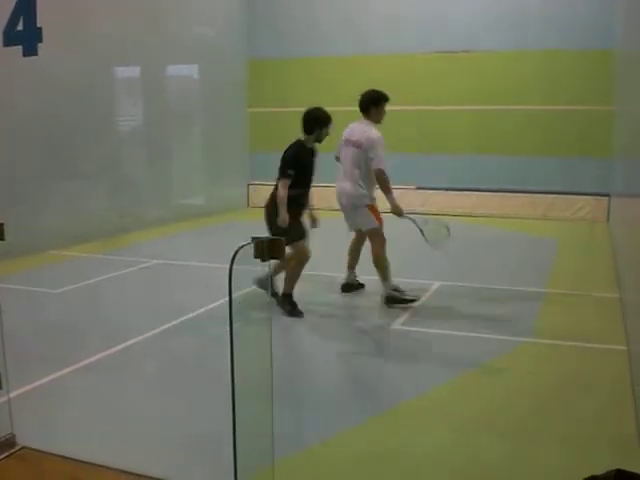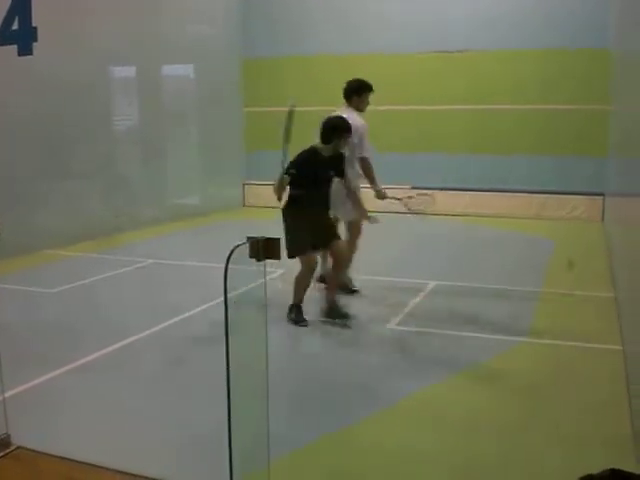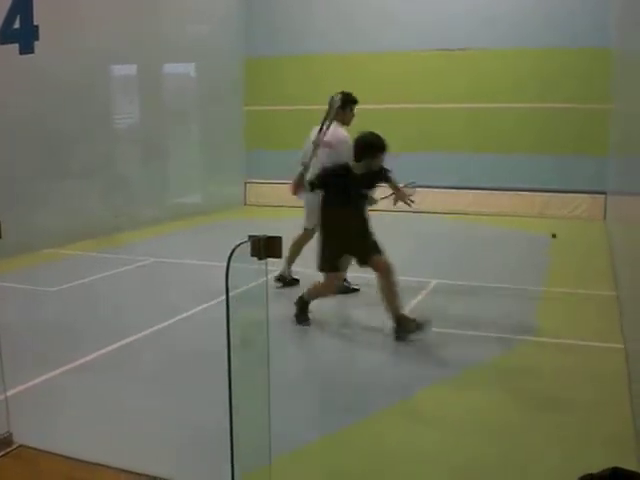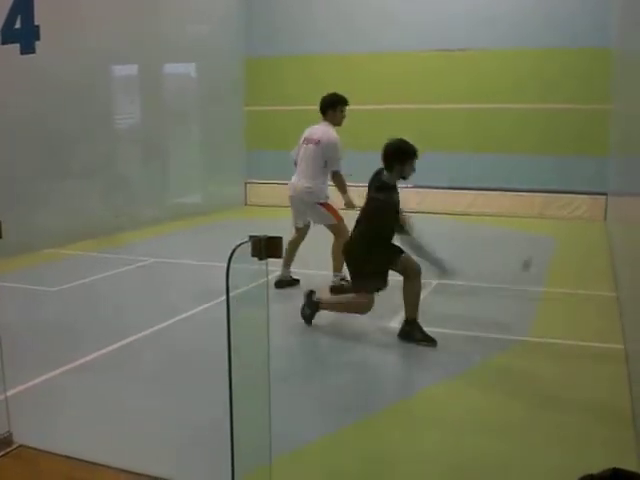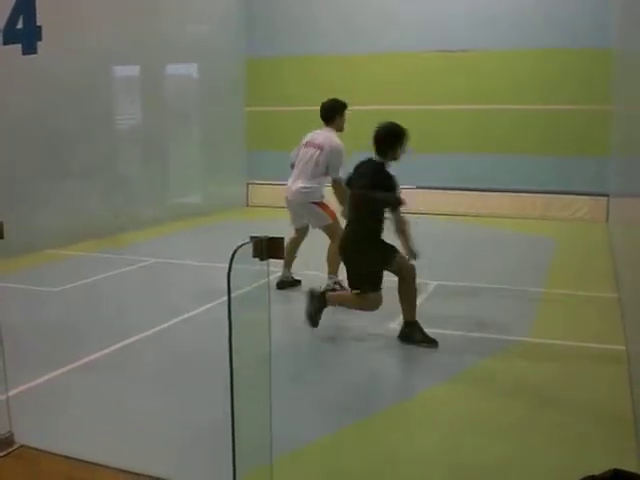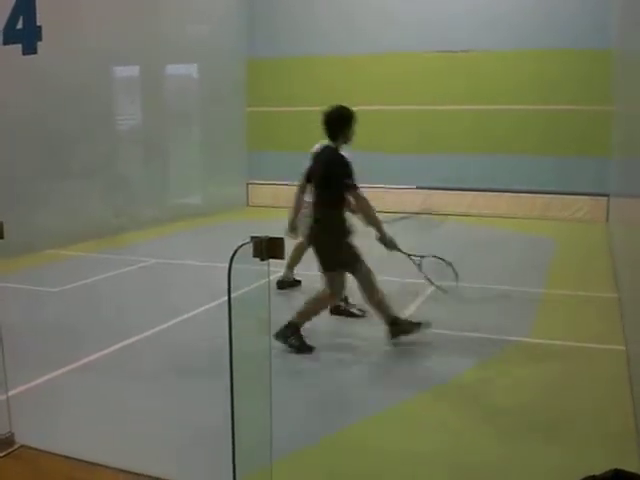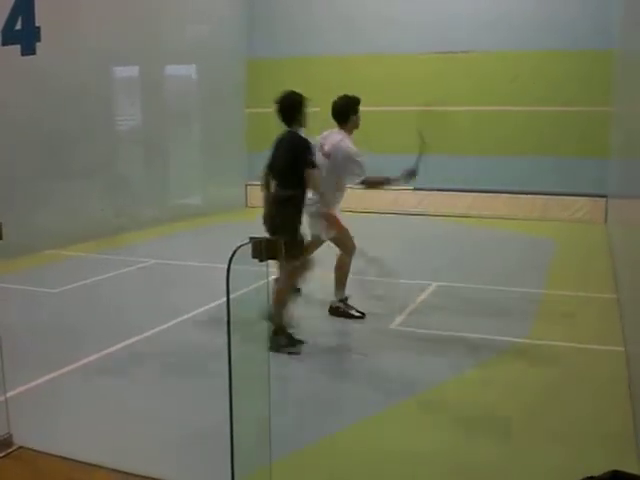
dt=0.2s
person 1, frame 1
left shoulder: (310, 150)
right shoulder: (295, 152)
right elbow: (283, 185)
left wrist: (310, 210)
right wrist: (282, 213)
left hip: (294, 210)
right hip: (282, 212)
left knee: (295, 251)
right knee: (302, 253)
left ankle: (268, 279)
right ankle: (286, 297)
person 1, frame 2
left shoulder: (338, 158)
right shoulder: (305, 158)
left elbow: (346, 184)
right elbow: (281, 185)
left wrist: (360, 208)
right wrist: (280, 187)
left hip: (320, 215)
right hip: (298, 217)
left knee: (341, 255)
right knee: (310, 264)
left ankle: (331, 305)
right ankle: (295, 307)
person 1, frame 3
left shoulder: (375, 173)
right shoulder: (334, 174)
left elbow: (390, 180)
left wrist: (400, 193)
left hip: (359, 230)
right hip: (333, 232)
left knee: (385, 268)
right knee: (331, 285)
left ankle: (400, 321)
right ankle: (302, 303)
person 1, frame 4
left shoulder: (381, 176)
right shoulder: (384, 196)
left hip: (381, 244)
right hip: (360, 248)
left knee: (413, 269)
right knee: (364, 304)
left ankle: (410, 326)
right ankle: (314, 299)
person 1, frame 5
left shoulder: (363, 166)
right shoulder: (385, 180)
left elbow: (346, 192)
right elbow: (398, 220)
right wrist: (408, 247)
left hip: (368, 239)
right hip: (359, 244)
left knee: (408, 270)
right knee: (371, 301)
left ankle: (409, 327)
right ankle: (321, 298)
person 1, frame 6
left shoulder: (321, 155)
right shoulder: (338, 162)
left elbow: (302, 187)
right elbow: (359, 201)
left wrist: (294, 218)
right wrist: (382, 233)
left hip: (327, 229)
right hip: (326, 232)
left knee: (364, 274)
right knee: (335, 289)
left ankle: (393, 323)
right ankle: (290, 330)
person 1, frame 7
left shoulder: (281, 142)
right shoulder: (301, 144)
left elbow: (266, 178)
right elbow: (313, 180)
left wrist: (268, 206)
left hip: (277, 213)
right hip: (286, 217)
left knee: (302, 263)
right knee: (289, 273)
left ankle: (276, 313)
right ankle: (278, 332)
person 2, frame 1
left shoulder: (350, 130)
right shoulder: (373, 136)
left elbow: (339, 157)
right elbow: (379, 172)
right wrist: (392, 201)
left hip: (343, 192)
right hip: (359, 196)
left knee: (360, 235)
right knee: (378, 240)
left ankle: (350, 280)
right ankle: (389, 290)
person 2, frame 2
right shoulder: (357, 123)
right elbow: (363, 159)
right wrist: (375, 186)
right hip: (344, 184)
right knee: (354, 230)
left ankle: (325, 271)
right ankle: (342, 277)
person 2, frame 3
left shoulder: (317, 132)
right shoulder: (343, 137)
left elbow: (304, 164)
left wrist: (296, 186)
left hip: (312, 194)
left knee: (307, 233)
left ankle: (285, 273)
right ankle: (340, 281)
person 2, frame 4
left shoulder: (308, 132)
right shoulder: (331, 137)
right elbow: (335, 173)
right wrist: (346, 197)
left hip: (295, 190)
right hip: (313, 194)
left knee: (299, 233)
right knee: (341, 233)
left ankle: (284, 275)
right ankle: (338, 279)
person 2, frame 5
left shoulder: (310, 137)
right shoulder: (335, 144)
left elbow: (293, 164)
right elbow: (336, 181)
right wrist: (346, 206)
left hip: (292, 192)
right hip: (308, 196)
left knee: (299, 233)
right knee: (337, 235)
left ankle: (285, 276)
right ankle: (333, 283)
person 2, frame 6
left shoulder: (320, 148)
left hip: (303, 204)
right hip: (311, 209)
left knee: (307, 239)
left ankle: (287, 277)
right ankle: (339, 301)
person 2, frame 7
left shoulder: (327, 136)
right shoulder: (346, 149)
right elbow: (366, 182)
right wrist: (399, 178)
left hip: (314, 200)
right hip: (320, 205)
left knee: (317, 241)
right knee: (348, 248)
right ankle: (338, 302)
